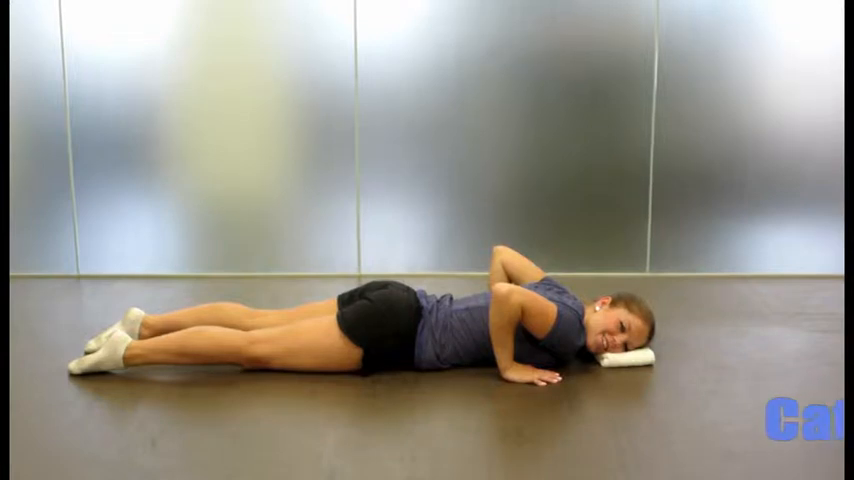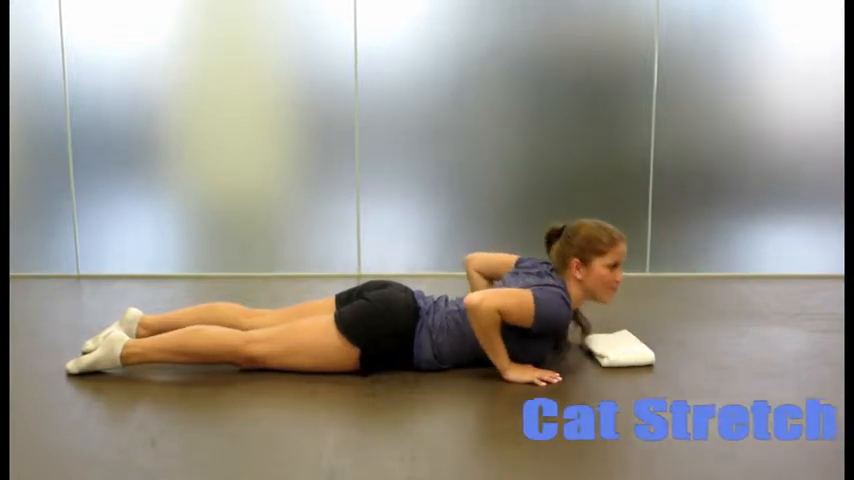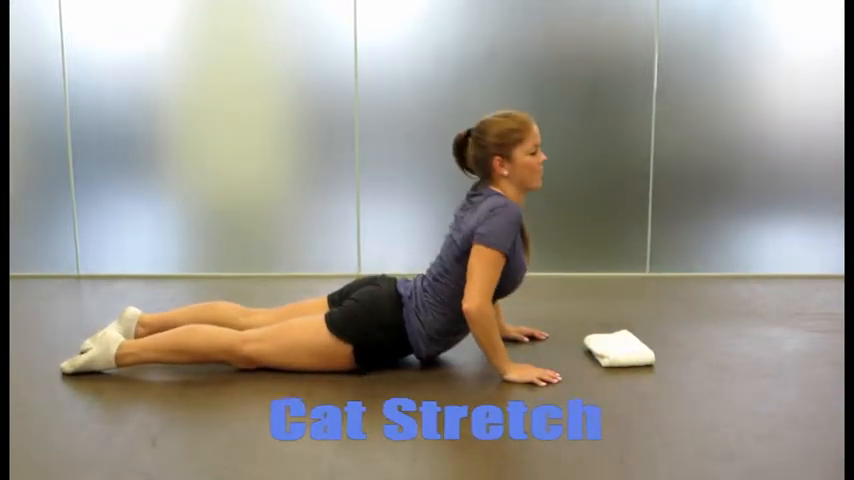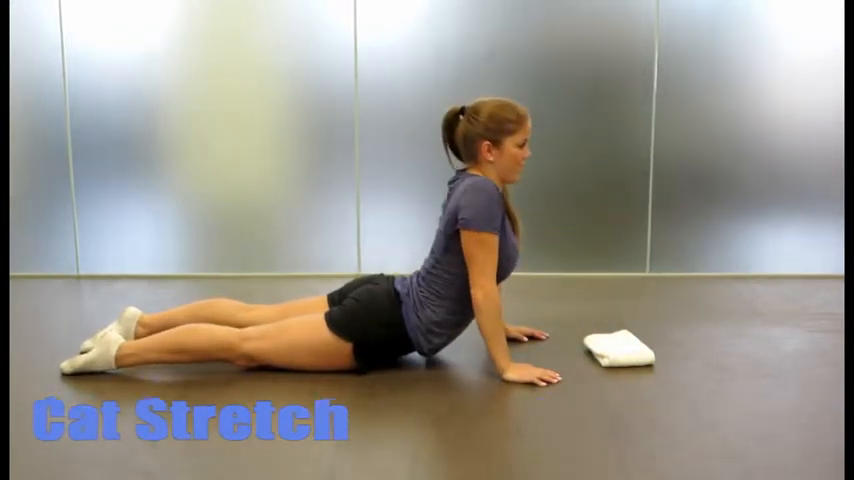
dt=1s
person 1, frame 1
left shoulder: (554, 293)
right shoulder: (564, 328)
left elbow: (500, 253)
right elbow: (507, 294)
right wrist: (507, 365)
left hip: (399, 307)
right hip: (393, 329)
left knee: (261, 321)
right knee: (255, 348)
left ankle: (144, 322)
right ankle: (127, 350)
person 1, frame 2
left shoulder: (540, 268)
right shoulder: (556, 307)
left elbow: (474, 261)
right elbow: (477, 303)
right wrist: (506, 365)
left hip: (394, 306)
right hip: (390, 331)
left knee: (258, 319)
right knee: (252, 349)
left ankle: (141, 322)
right ankle: (124, 349)
person 1, frame 3
left shoulder: (486, 194)
right shoulder: (501, 212)
right elbow: (474, 305)
left wrist: (501, 325)
right wrist: (507, 368)
left hip: (386, 299)
right hip: (382, 326)
left knee: (253, 317)
right knee: (245, 348)
left ankle: (140, 322)
right ankle: (118, 350)
person 1, frame 4
left shoulder: (474, 185)
right shoulder: (481, 194)
left elbow: (479, 280)
right elbow: (481, 289)
left wrist: (501, 327)
right wrist: (506, 365)
left hip: (387, 300)
right hip: (384, 323)
left knee: (254, 315)
right knee: (245, 346)
left ankle: (140, 322)
right ankle: (120, 350)
